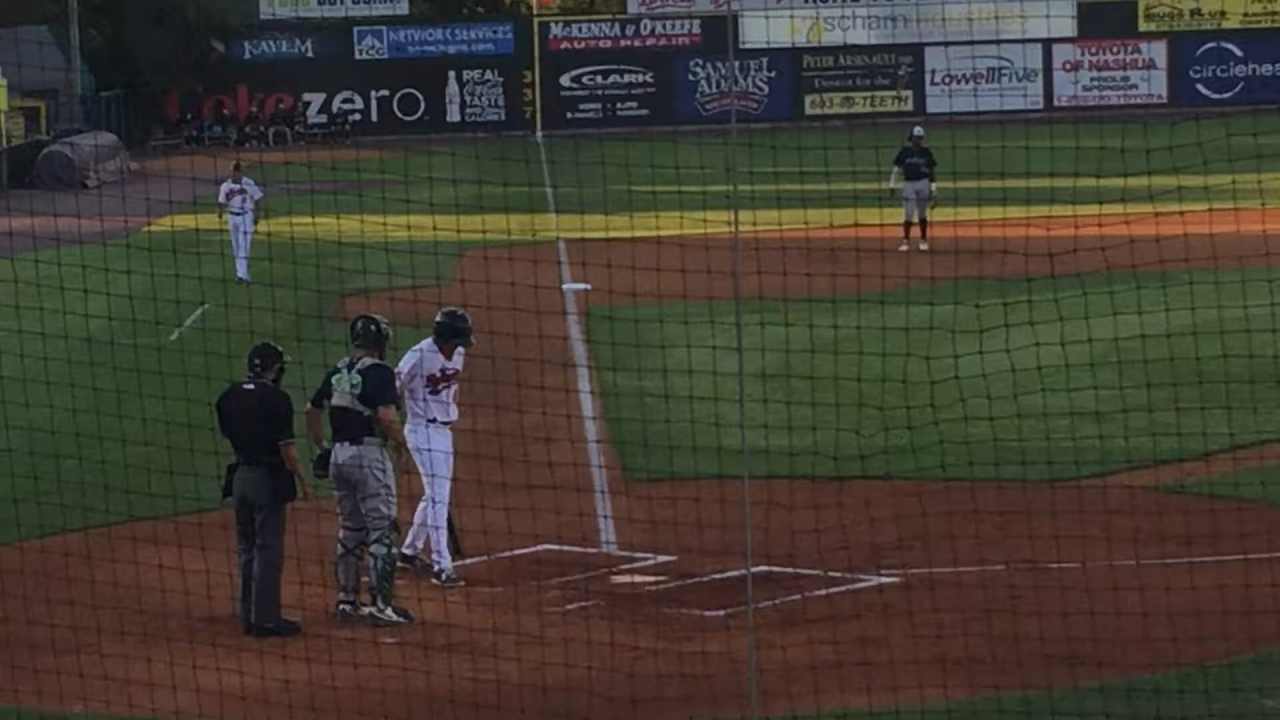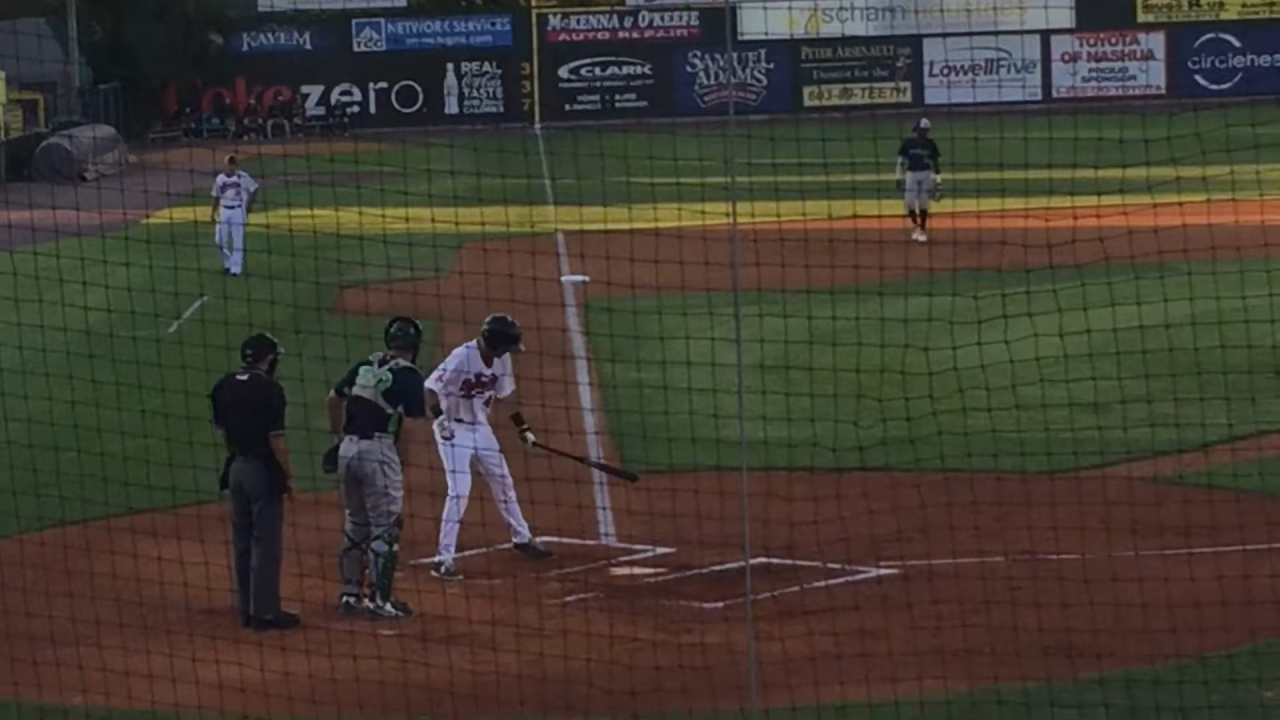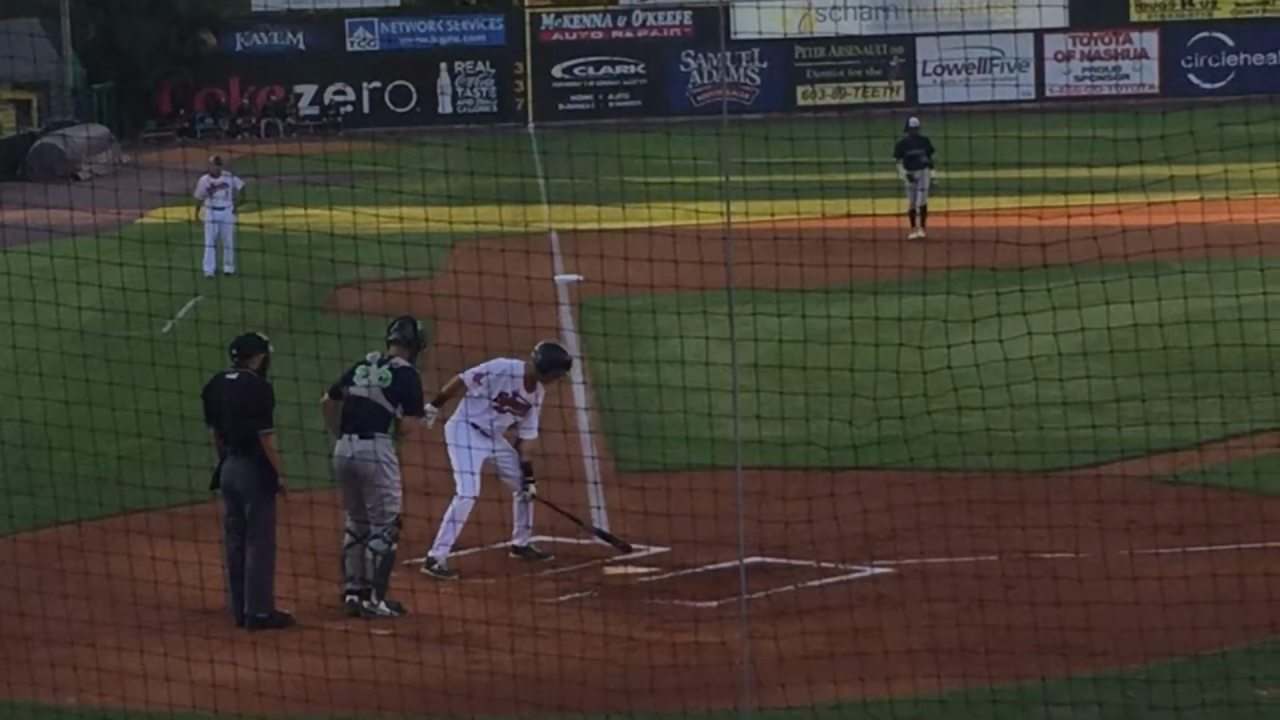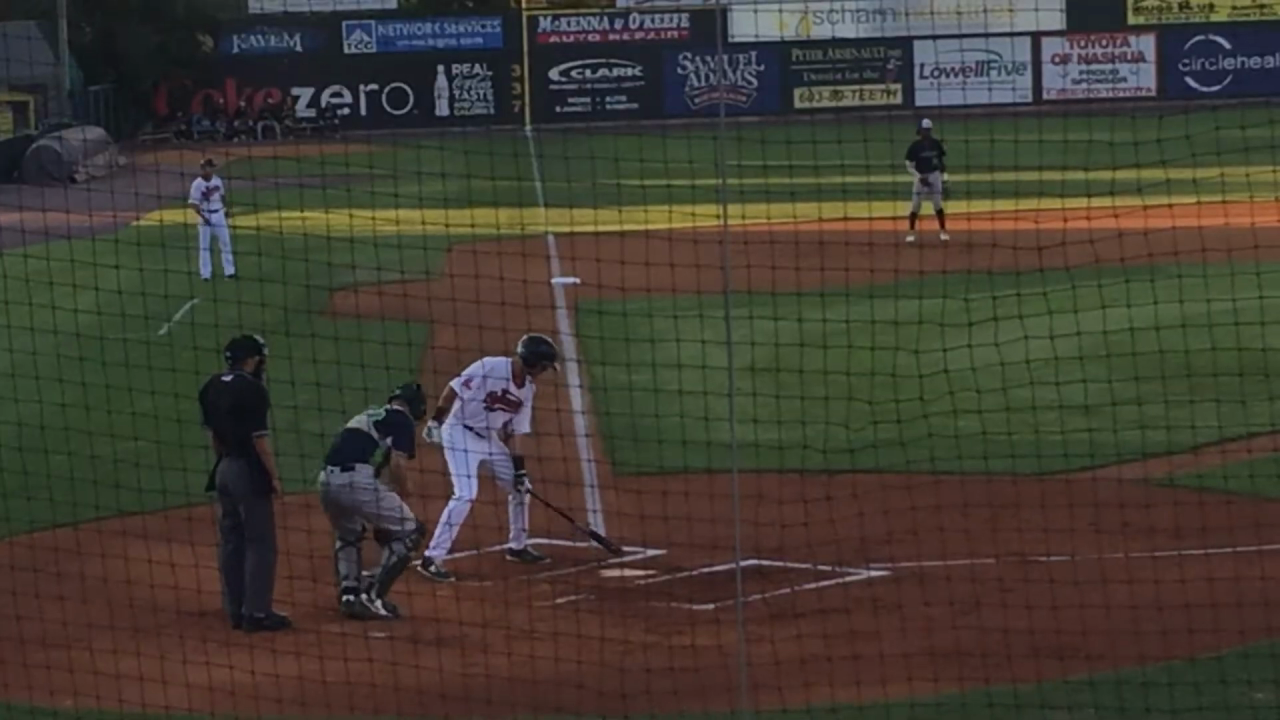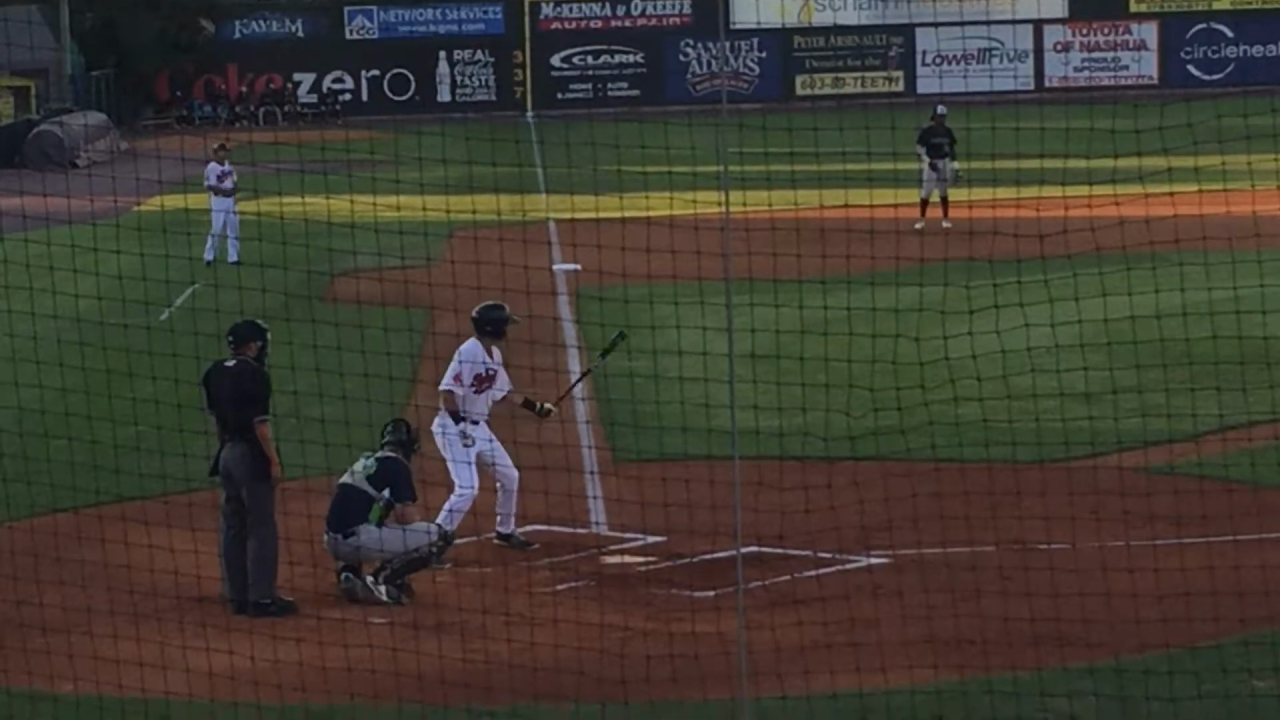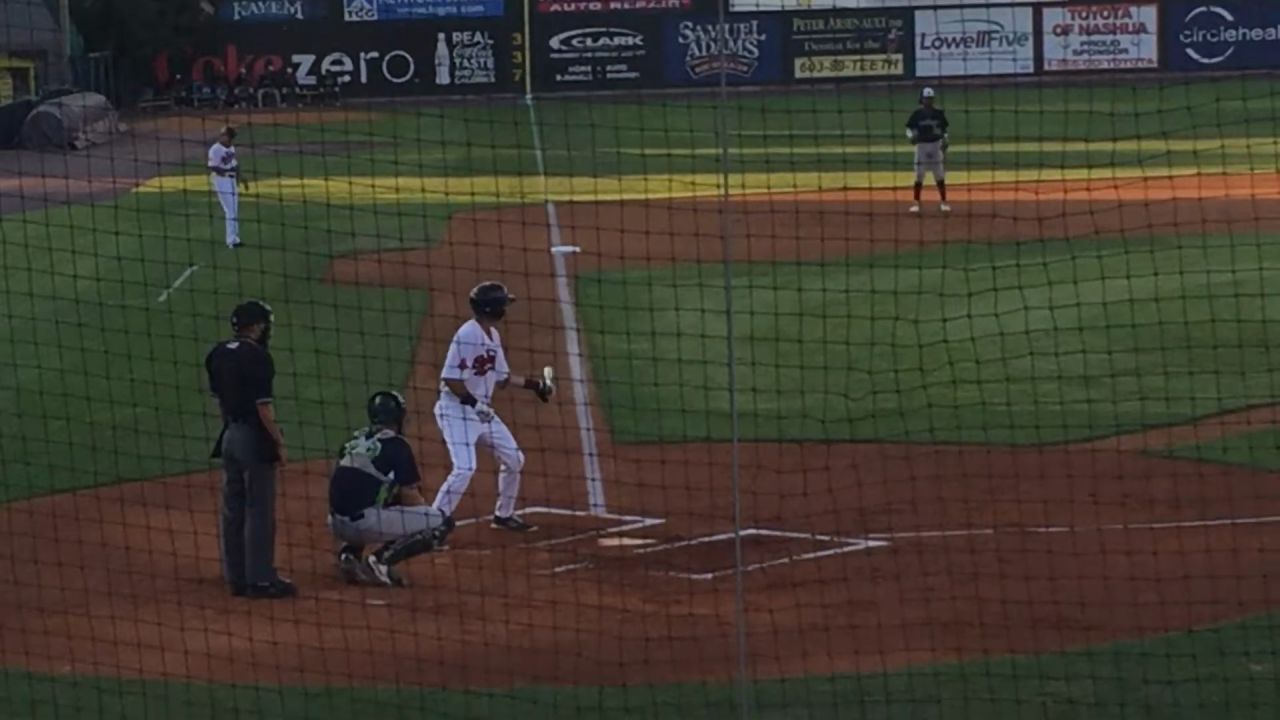
dt=0.5s
person 1, frame 1
left shoulder: (229, 396)
right shoulder: (276, 399)
left elbow: (229, 437)
right elbow: (287, 449)
right wrist: (302, 481)
left hip: (240, 476)
right hip: (268, 479)
left knee: (247, 548)
right knee: (268, 550)
left ankle: (249, 616)
right ankle: (266, 620)
person 1, frame 2
left shoulder: (224, 386)
right shoulder: (269, 389)
left elbow: (224, 433)
right elbow: (276, 440)
right wrist: (288, 476)
left hip: (237, 469)
right hip: (263, 471)
left knee: (242, 541)
right knee: (266, 542)
left ankle: (246, 609)
right ankle: (265, 612)
person 1, frame 3
left shoulder: (216, 386)
right shoulder: (257, 387)
left elbow: (215, 433)
right elbow: (266, 437)
right wrist: (280, 473)
left hip: (228, 468)
right hip: (254, 469)
left knee: (234, 540)
right knee: (260, 541)
left ankle: (240, 608)
right ankle: (259, 611)
person 1, frame 4
left shoulder: (212, 387)
right shoulder: (252, 389)
left elbow: (213, 434)
right elbow: (259, 439)
right wrist: (274, 476)
left hip: (223, 470)
right hip: (249, 472)
left knee: (230, 542)
right knee: (260, 543)
left ankle: (236, 610)
right ankle: (257, 612)
person 1, frame 5
left shoulder: (214, 372)
right shoulder: (254, 374)
left elbow: (216, 417)
right elbow: (260, 423)
right wrist: (274, 461)
left hip: (227, 454)
right hip: (251, 456)
left knee: (232, 527)
right knee: (261, 528)
left ankle: (238, 595)
right ankle: (262, 597)
person 1, frame 6
left shoulder: (218, 354)
right shoulder: (257, 356)
left elbow: (220, 399)
right elbow: (263, 406)
right wrist: (280, 444)
left hip: (230, 436)
right hip: (254, 438)
left knee: (232, 509)
right knee: (259, 510)
left ankle: (236, 576)
right ankle: (260, 579)
person 2, frame 1
left shoulder: (458, 353)
right shoulder: (419, 354)
left hip: (444, 430)
right hip: (424, 432)
left knee: (435, 496)
right knee: (439, 497)
left ankle: (410, 552)
right ankle: (441, 567)
person 2, frame 2
left shoulder: (502, 359)
right shoulder: (462, 356)
left elbow: (504, 394)
right elbow: (431, 388)
left wrist: (523, 428)
right wrist: (440, 418)
left hip: (480, 427)
right hip: (454, 428)
left knee: (503, 482)
right knee: (459, 491)
left ankle: (522, 540)
right ankle: (443, 560)
person 2, frame 3
left shoulder: (537, 393)
right shoulder: (503, 369)
left elbow: (525, 438)
right elbow: (463, 380)
left wrist: (528, 476)
right wrist: (435, 404)
left hip: (494, 438)
right hip: (466, 432)
left knee: (526, 487)
right knee: (468, 493)
left ankle: (521, 543)
right ankle: (436, 557)
person 2, frame 4
left shoulder: (528, 387)
right shoulder: (490, 367)
left elbow: (516, 432)
right elbow: (453, 389)
left wrist: (520, 471)
right wrist: (435, 420)
left hip: (489, 439)
right hip: (461, 434)
left knee: (521, 487)
right knee: (465, 496)
left ankle: (517, 546)
right ankle: (432, 558)
person 2, frame 5
left shoulder: (494, 354)
right shoulder: (468, 352)
left elbow: (503, 390)
right elbow: (446, 391)
left wrist: (535, 407)
right wrist: (460, 423)
left hip: (478, 427)
right hip: (453, 428)
left knee: (509, 477)
right knee: (467, 490)
left ankle: (505, 531)
person 2, frame 6
left shoulder: (492, 335)
right shoulder: (468, 335)
left elbow: (501, 376)
right elbow: (450, 378)
left wrist: (536, 385)
right wrist: (474, 403)
left hip: (480, 409)
right hip: (456, 409)
left knee: (514, 459)
right knee: (465, 469)
left ankle: (503, 515)
person 3, frame 1
left shoulder: (337, 372)
right shoulder: (380, 372)
left elbow: (311, 411)
right elbow: (387, 417)
left wrist: (321, 446)
right wrist: (401, 444)
left hip: (339, 455)
right hip: (369, 455)
left knee: (350, 530)
right knee: (382, 530)
left ankle: (346, 601)
right ankle: (381, 606)
person 3, frame 2
left shoulder: (364, 366)
right shoulder: (410, 376)
left elbow: (333, 399)
right elbow: (409, 425)
left wrist: (339, 437)
right wrist: (398, 458)
left hip: (348, 449)
right hip: (378, 451)
left knee: (356, 524)
right knee: (385, 527)
left ankle: (350, 594)
right ankle: (380, 600)
person 3, frame 3
left shoulder: (361, 366)
right shoulder: (406, 374)
left elbow: (328, 401)
right elbow: (410, 423)
left hip: (344, 449)
right hip: (375, 451)
left knee: (356, 524)
right knee: (384, 526)
left ankle: (352, 593)
right ankle: (374, 600)
person 3, frame 4
left shoulder: (368, 415)
right shoulder: (402, 420)
right elbow: (397, 464)
right wrist: (401, 493)
left hip: (327, 480)
right hip: (356, 480)
left knee: (348, 535)
right knee: (410, 531)
left ankle: (349, 595)
right ankle: (372, 596)
person 3, frame 5
left shoulder: (363, 462)
right shoulder: (396, 465)
right elbow: (404, 517)
left hip: (333, 542)
right hip: (357, 539)
right knee: (440, 537)
left ankle: (348, 575)
right ankle: (379, 582)
person 3, frame 6
left shoulder: (356, 440)
right shoulder: (396, 445)
right elbow: (410, 499)
right wrist: (426, 508)
left hip: (337, 523)
right hip: (365, 523)
right knee: (441, 522)
left ankle: (349, 556)
right ankle: (380, 561)
